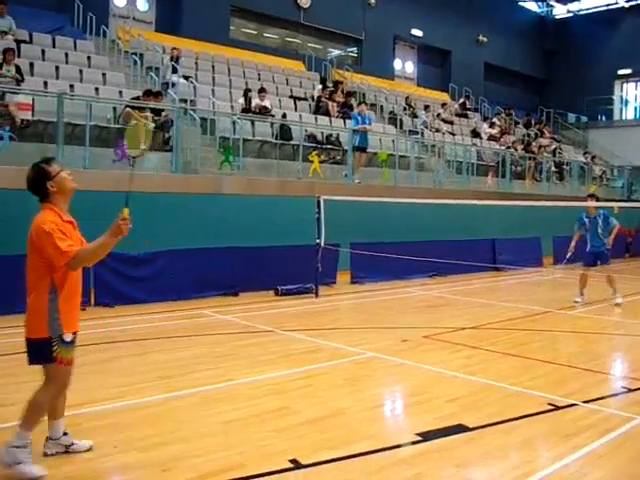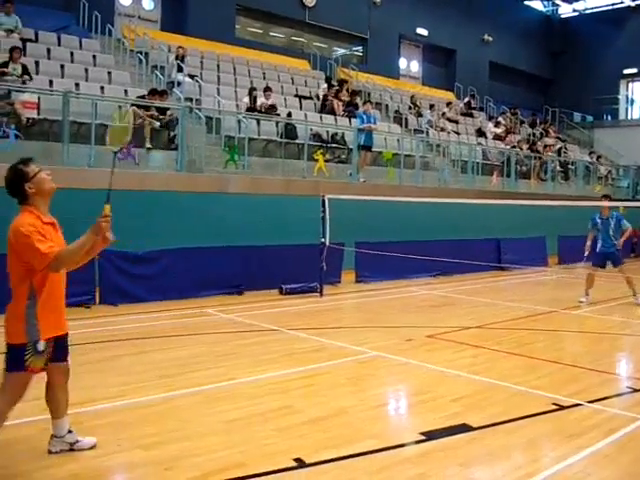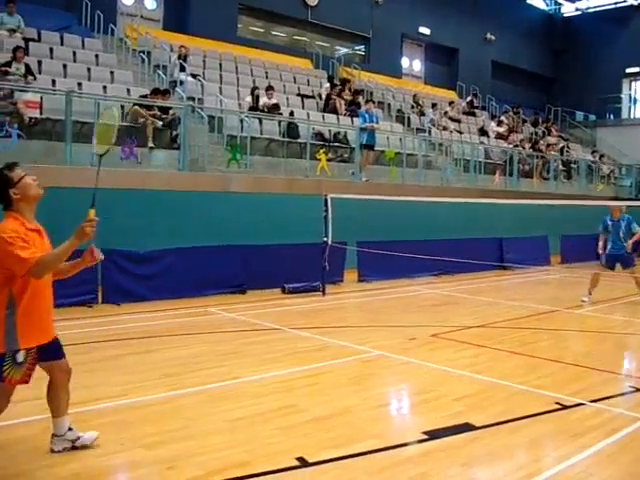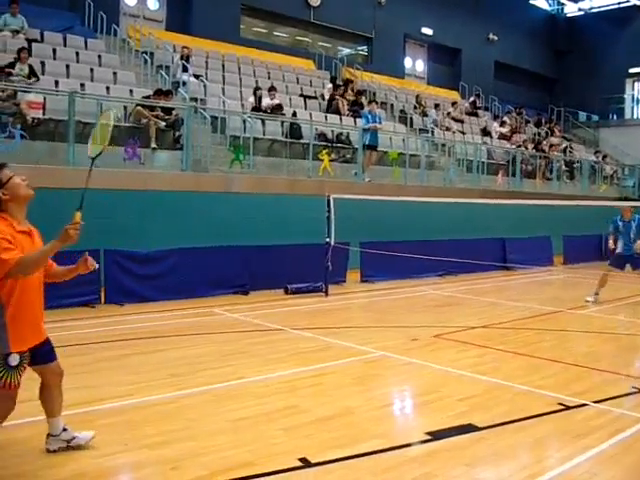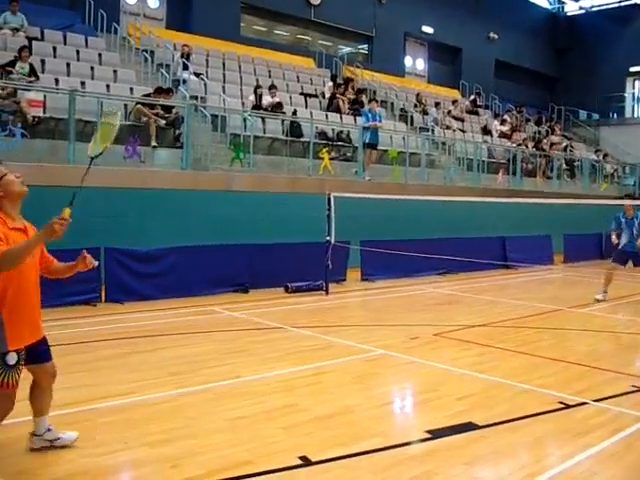
dt=0.1s
person 1, frame 1
left shoulder: (64, 221)
right shoulder: (46, 223)
left elbow: (86, 257)
right elbow: (74, 261)
left wrist: (112, 240)
right wrist: (110, 237)
left hip: (61, 318)
right hip: (48, 320)
left knee: (61, 379)
right knee: (56, 381)
left ankle: (57, 438)
person 1, frame 2
left shoulder: (48, 223)
right shoulder: (25, 225)
left elbow: (67, 262)
right elbow: (55, 264)
left wrist: (97, 245)
right wrist: (91, 236)
left hip: (51, 321)
right hip: (32, 323)
left knee: (60, 374)
left ankle: (62, 436)
person 1, frame 3
left shoulder: (37, 231)
left elbow: (54, 270)
right elbow: (37, 269)
left wrist: (83, 262)
right wrist: (75, 241)
left hip: (40, 327)
left knee: (61, 373)
left ankle: (63, 434)
person 1, frame 4
left shoulder: (30, 231)
left elbow: (49, 273)
left wrist: (78, 268)
right wrist: (58, 243)
left hip: (32, 329)
left knee: (53, 374)
left ankle: (58, 434)
person 1, frame 5
left shoulder: (30, 230)
left elbow: (51, 269)
left wrist: (79, 264)
right wrist: (43, 236)
left hip: (29, 327)
left knee: (47, 374)
left ankle: (42, 432)
